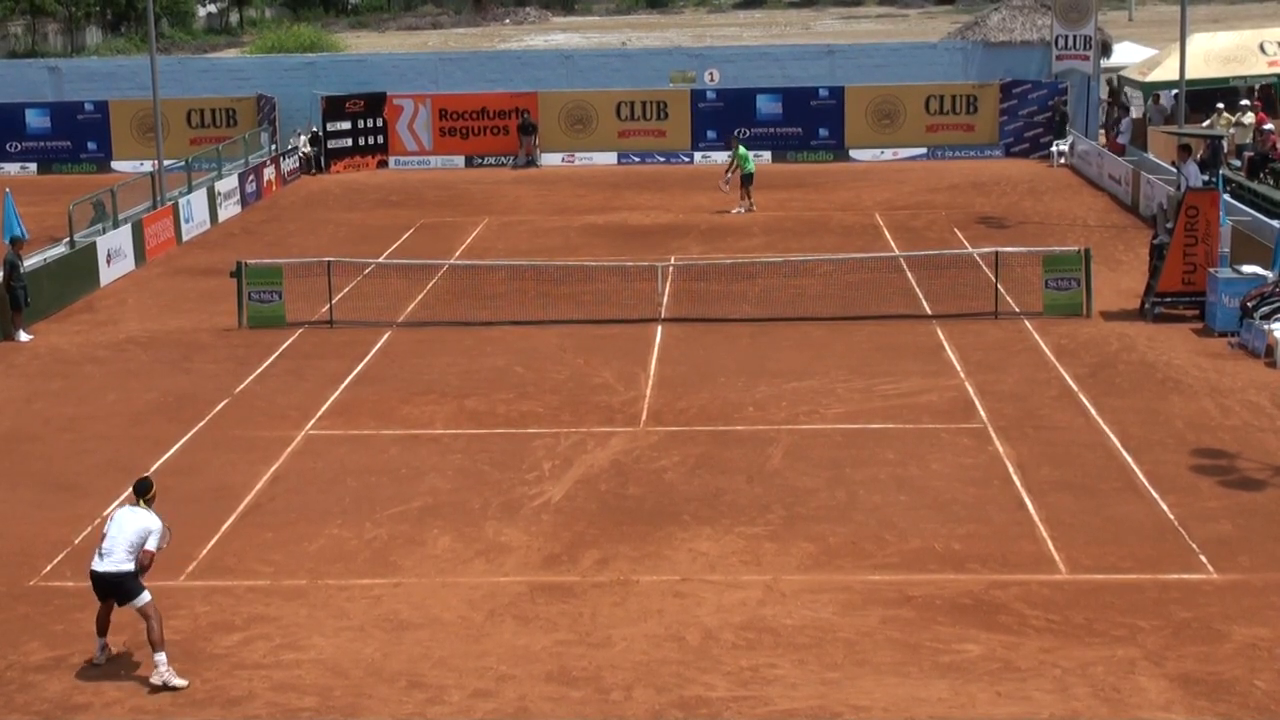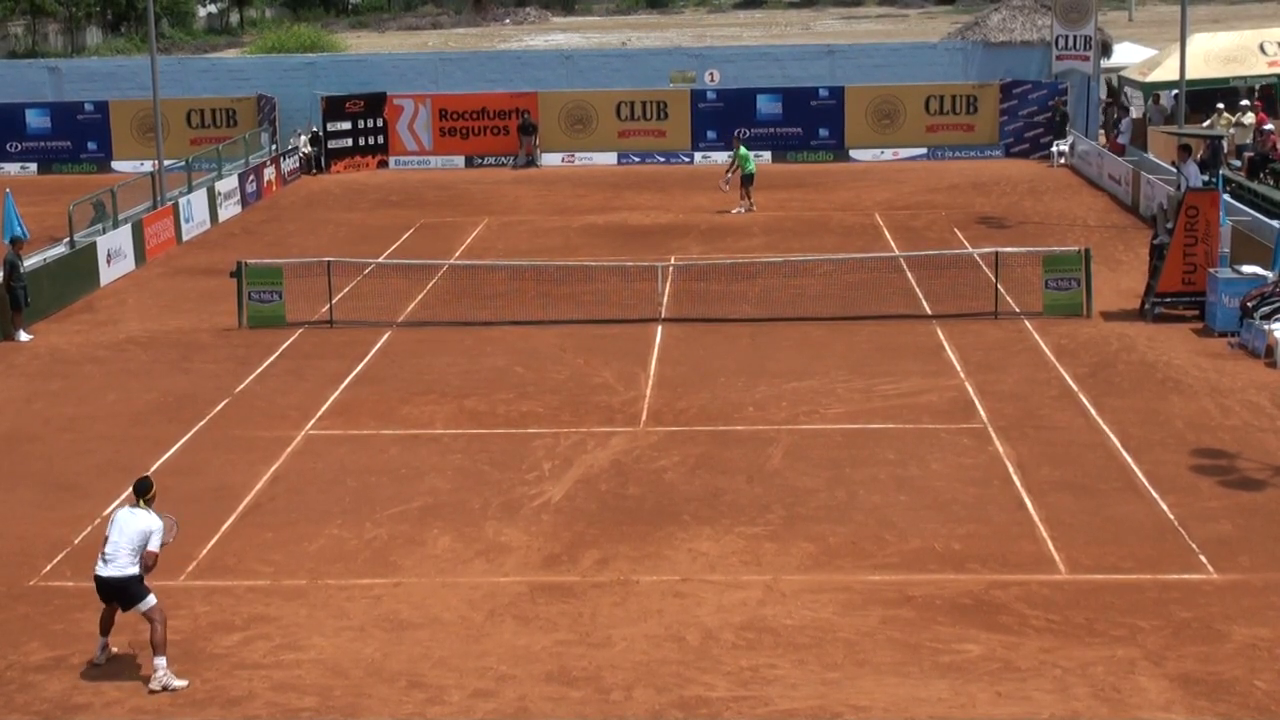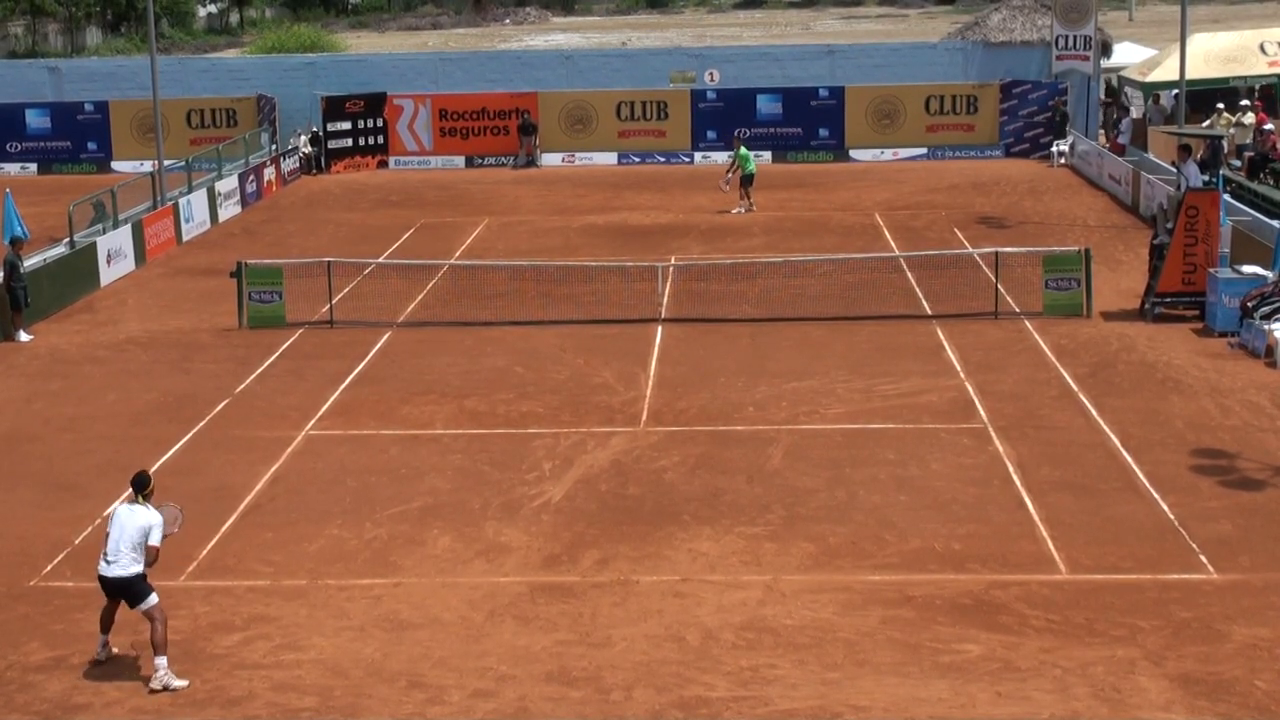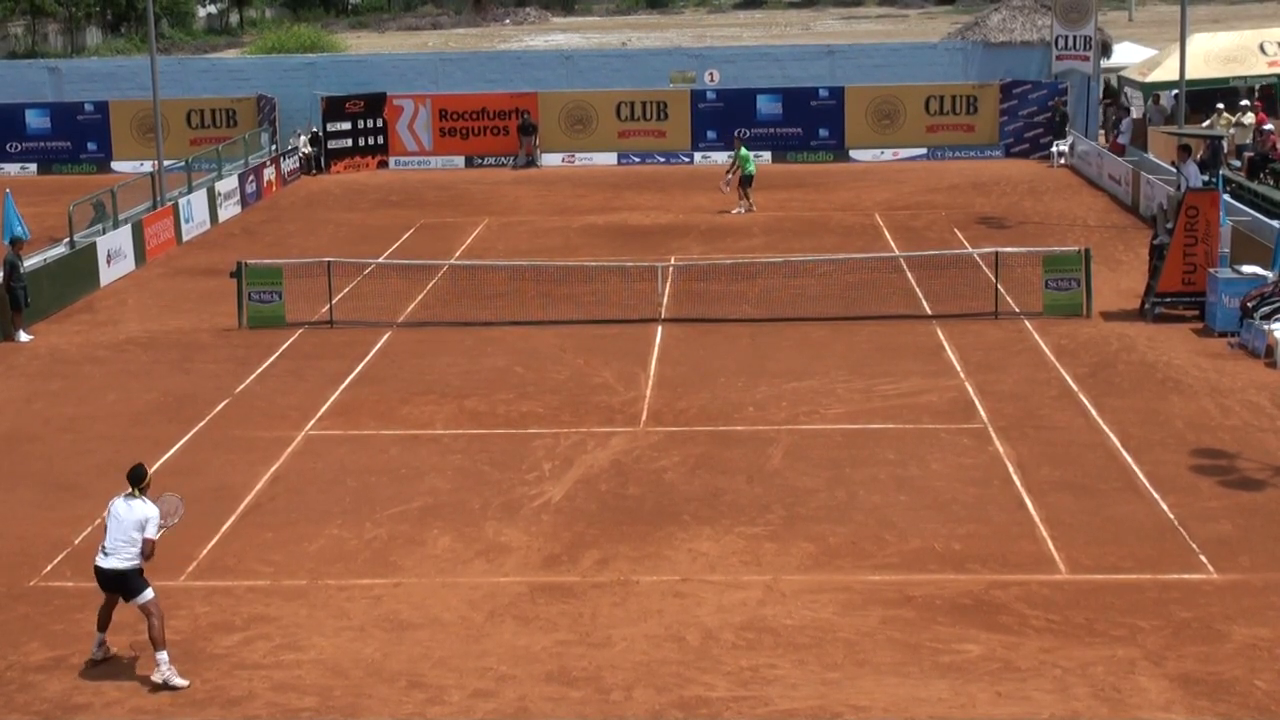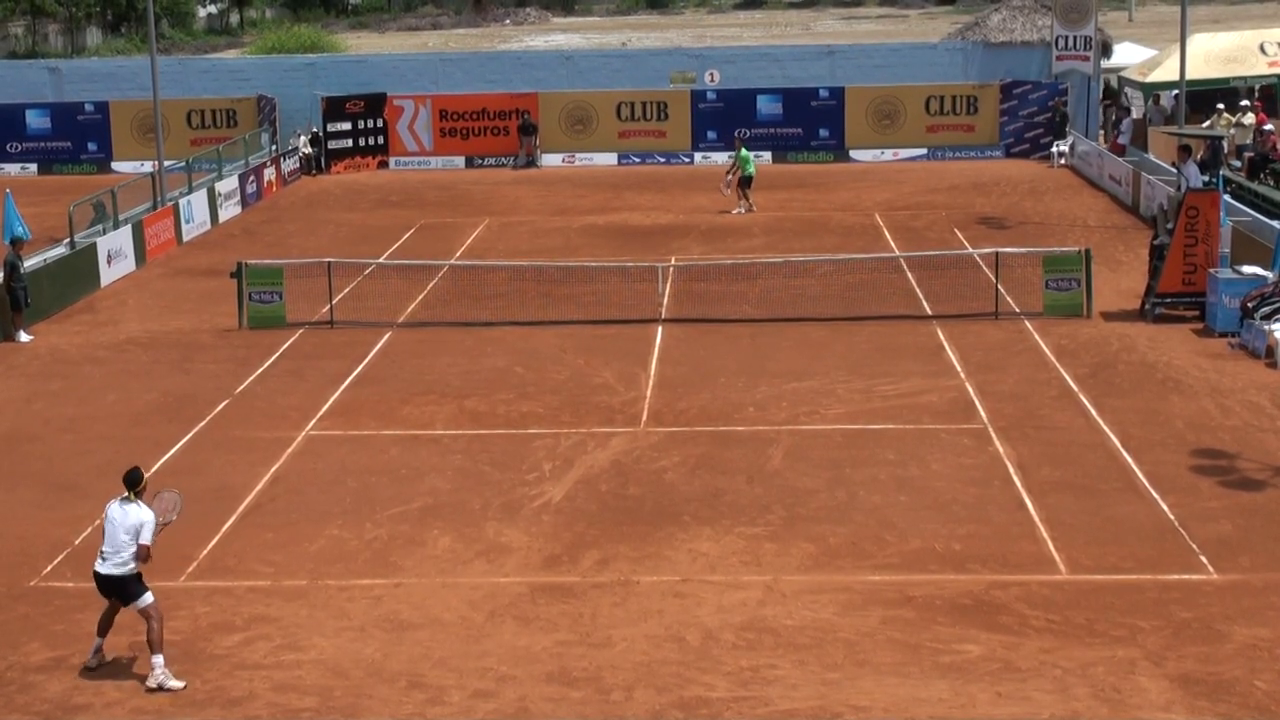
dt=0.1s
person 1, frame 1
left shoulder: (118, 512)
right shoulder: (154, 522)
right elbow: (145, 562)
right wrist: (137, 573)
left hip: (97, 570)
right hip: (120, 574)
left knee: (106, 607)
right knee: (153, 615)
left ankle: (101, 652)
right ankle: (161, 670)
person 1, frame 2
left shoulder: (119, 513)
right shoulder: (155, 523)
left elbow: (107, 545)
right elbow: (150, 562)
right wrist: (141, 573)
left hip: (101, 574)
right hip: (125, 578)
left knee: (111, 608)
right knee: (158, 619)
left ankle: (102, 652)
right ankle: (160, 675)
person 1, frame 3
left shoulder: (117, 509)
right shoulder: (154, 518)
left elbow: (109, 541)
right elbow: (151, 558)
right wrist: (146, 563)
left hip: (105, 573)
right hip: (129, 577)
left knee: (111, 605)
right knee: (159, 618)
left ankle: (102, 649)
right ankle: (161, 674)
person 1, frame 4
left shoulder: (115, 502)
right shoulder: (151, 510)
right elbow: (148, 551)
right wrist: (144, 556)
left hip: (102, 566)
right hip: (126, 569)
left knee: (110, 602)
right knee: (154, 613)
left ankle: (99, 649)
right ankle: (163, 670)
person 1, frame 5
left shoulder: (112, 506)
right shoulder: (146, 515)
right elbow: (143, 555)
right wrist: (147, 556)
left hip: (101, 572)
right hip: (124, 575)
left knee: (113, 608)
right knee: (154, 617)
left ankle: (95, 655)
right ankle: (158, 673)
